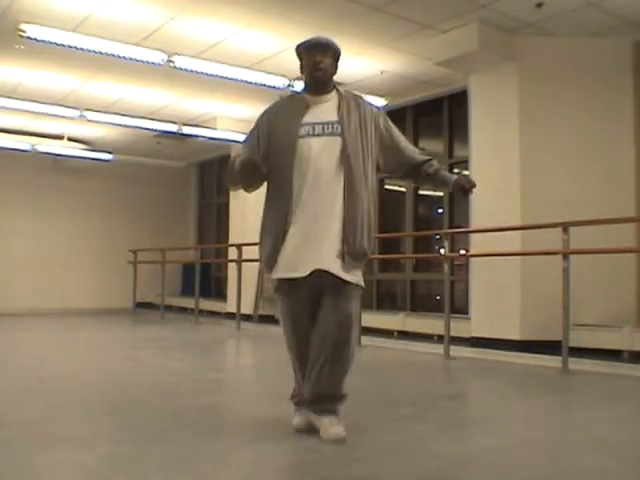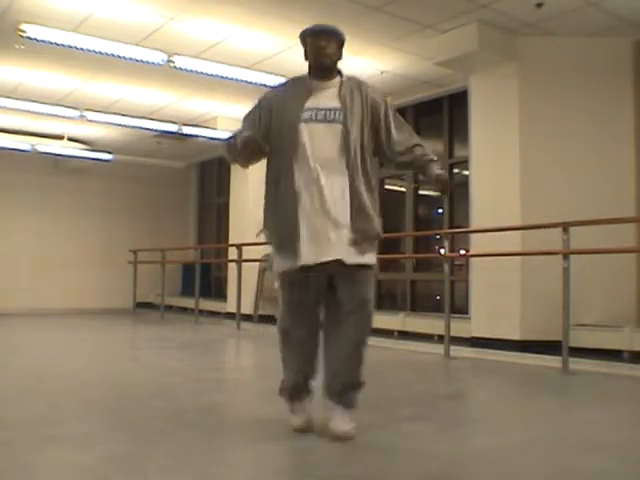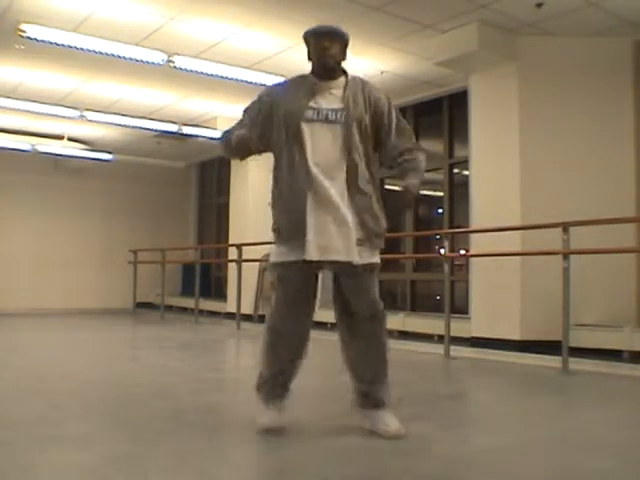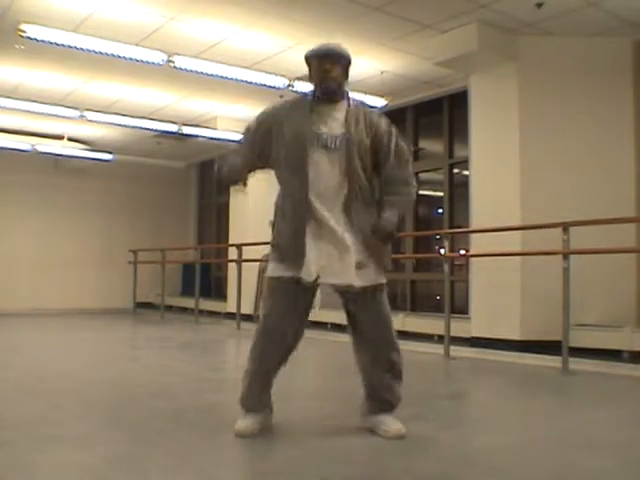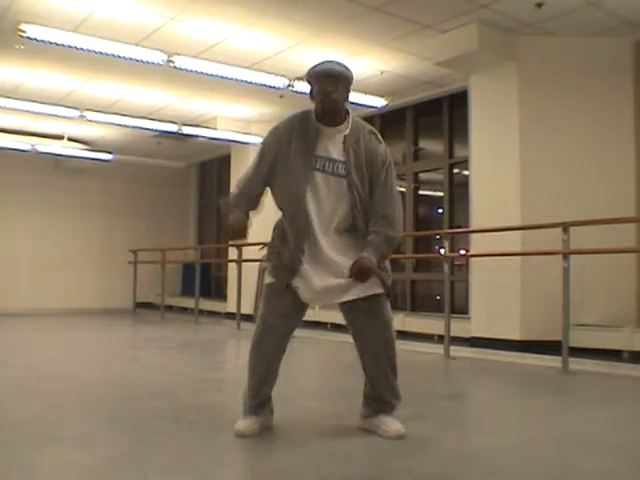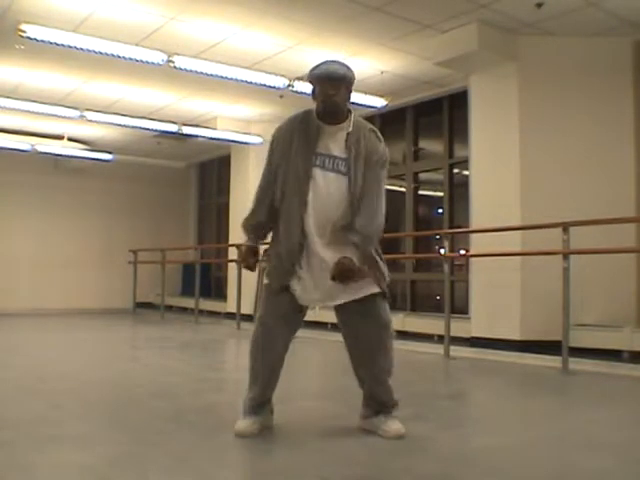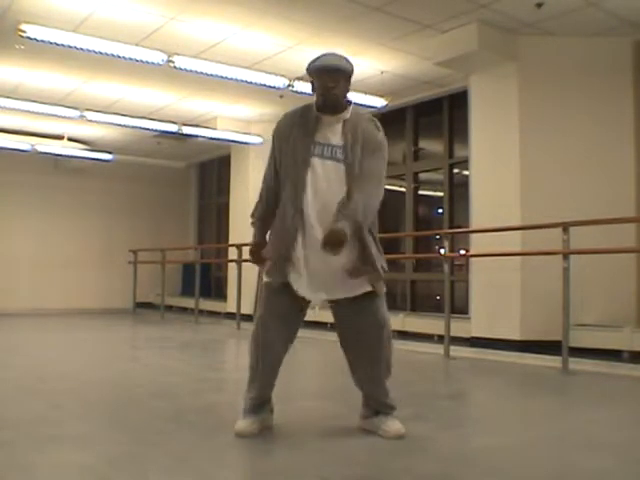
dt=0.1s
person 1, frame 1
left shoulder: (360, 112)
right shoulder: (277, 115)
left elbow: (402, 154)
right elbow: (247, 170)
left wrist: (443, 175)
right wrist: (241, 167)
left hip: (344, 236)
right hip: (294, 238)
left knee: (339, 321)
right knee: (299, 325)
left ankle: (324, 404)
right ankle: (307, 401)
person 1, frame 2
left shoulder: (366, 97)
right shoulder: (279, 98)
left elbow: (402, 143)
right elbow: (242, 146)
left wrist: (432, 168)
right wrist: (241, 143)
left hip: (348, 224)
right hip: (296, 224)
left knee: (353, 309)
right knee: (299, 314)
left ankle: (341, 398)
right ankle: (297, 394)
person 1, frame 3
left shoulder: (370, 99)
right shoulder: (282, 95)
left elbow: (403, 146)
right elbow: (240, 136)
left wrist: (411, 177)
right wrist: (237, 141)
left hip: (352, 222)
right hip: (299, 221)
left knee: (365, 313)
right knee: (288, 313)
left ankle: (373, 403)
right ankle: (273, 395)
person 1, frame 4
left shoulder: (371, 123)
right shoulder: (283, 116)
left elbow: (399, 172)
right elbow: (246, 150)
left wrist: (391, 214)
right wrist: (234, 168)
left hip: (354, 242)
right hip: (298, 239)
left knee: (376, 326)
right knee: (277, 324)
left ankle: (380, 408)
right ankle: (255, 406)
person 1, frame 5
left shoulder: (369, 143)
right shoulder: (287, 133)
left elbow: (385, 204)
right elbow: (257, 179)
left wrist: (375, 252)
right wrist: (238, 213)
left hip: (352, 257)
right hip: (296, 254)
left knee: (377, 332)
right knee: (270, 333)
left ankle: (378, 409)
right ankle: (257, 408)
person 1, frame 6
left shoulder: (369, 141)
right shoulder: (290, 132)
left elbow: (372, 203)
right elbow: (269, 189)
left wrist: (354, 253)
right wrist: (252, 237)
left hip: (349, 257)
right hip: (293, 256)
left knee: (375, 333)
right knee: (269, 333)
left ankle: (378, 410)
right ankle: (257, 409)
person 1, frame 7
left shoulder: (368, 130)
right shoulder: (290, 125)
left elbow: (370, 187)
right elbow: (273, 185)
left wrist: (347, 225)
right wrist: (260, 233)
left hip: (349, 254)
right hip: (292, 250)
left knee: (371, 331)
right knee: (270, 330)
left ankle: (377, 410)
right ankle: (257, 407)
